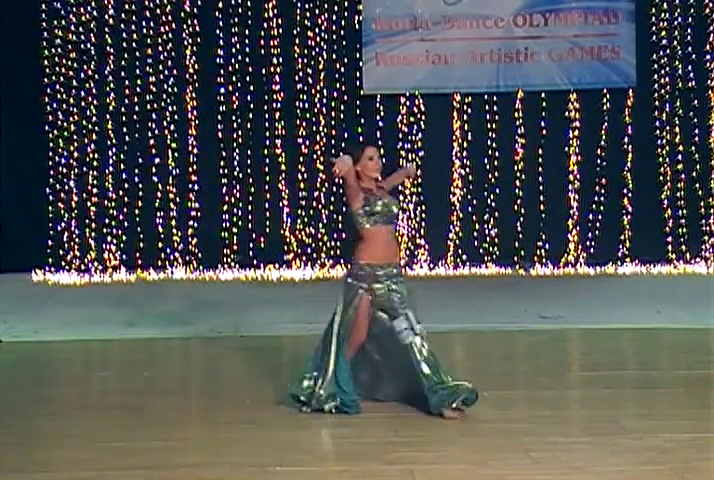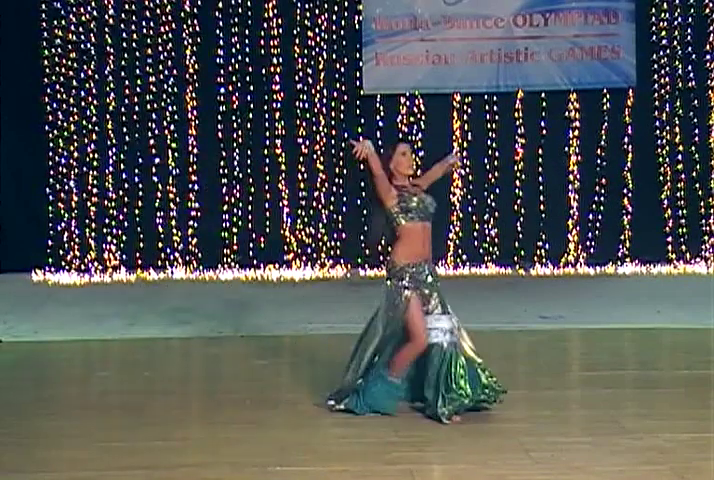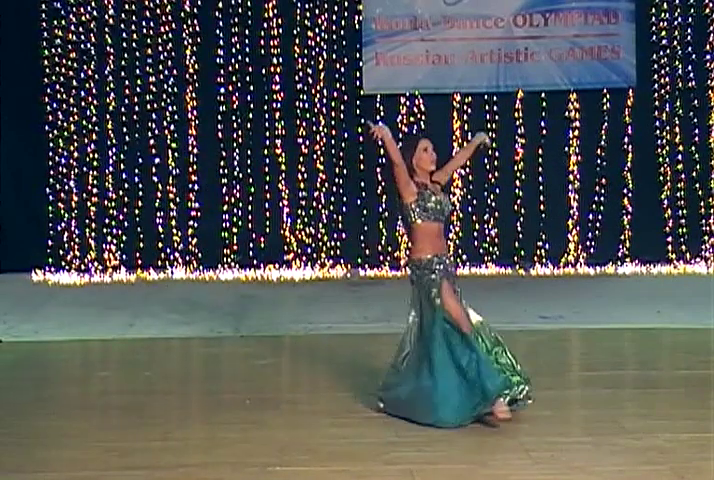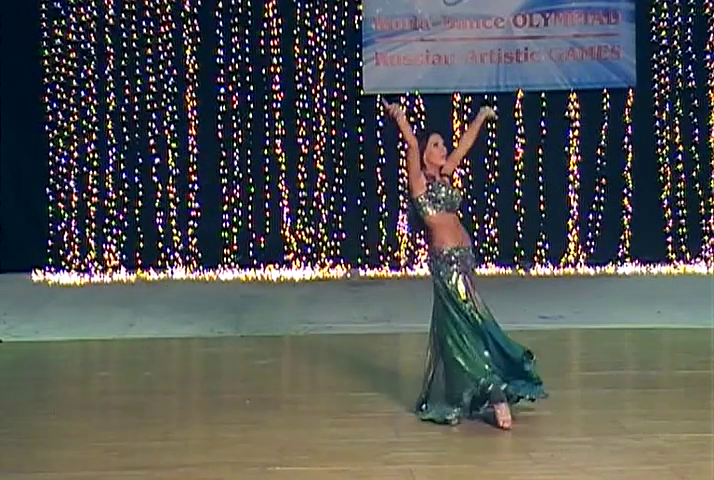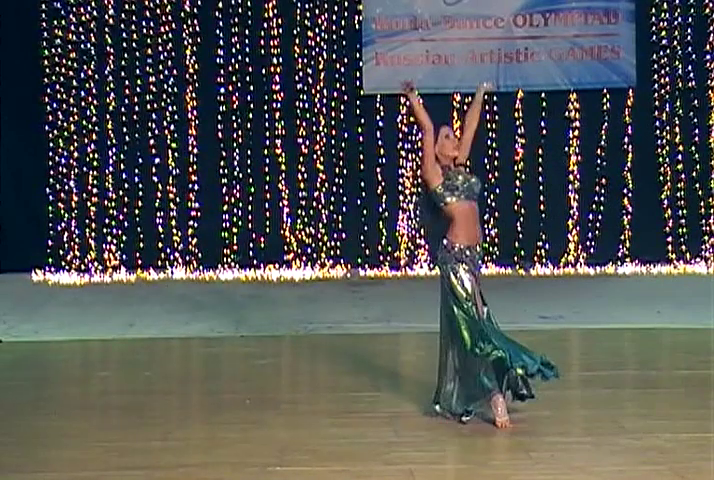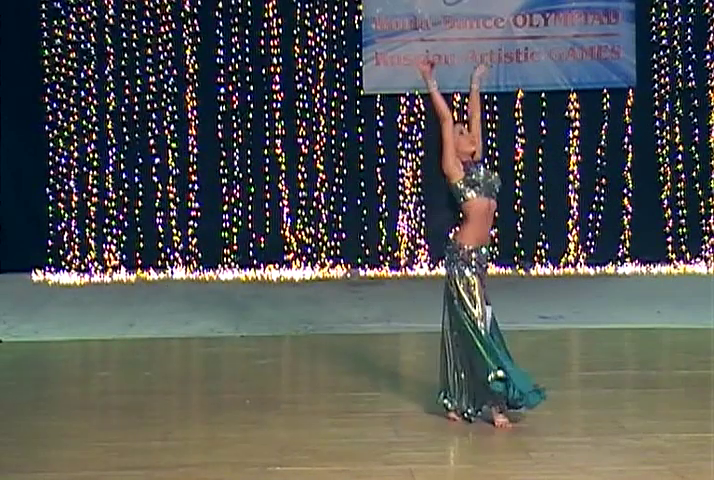
dt=0.2s
person 1, frame 1
left shoulder: (382, 188)
right shoulder: (357, 193)
left elbow: (397, 176)
right elbow: (350, 180)
left wrist: (408, 169)
right wrist: (345, 162)
left hip: (392, 271)
right hip: (364, 271)
left knee: (409, 333)
right knee: (358, 335)
left ankle: (440, 399)
right ankle: (334, 388)
person 1, frame 2
left shoulder: (416, 188)
right shoulder: (389, 191)
left elbow: (434, 173)
right elbow: (377, 169)
left wrist: (449, 160)
right wrist: (367, 149)
left hip: (425, 270)
right hip: (404, 271)
left knee: (443, 333)
right knee: (420, 338)
left ankle: (447, 400)
right ankle: (382, 386)
person 1, frame 3
left shoulder: (436, 183)
right shoulder: (409, 187)
left elbow: (457, 160)
right elbow: (397, 161)
left wrist: (476, 140)
right wrist: (387, 136)
left hip: (441, 264)
right hip: (426, 266)
left knee: (445, 333)
right knee: (466, 327)
right ankle: (490, 397)
person 1, frame 4
left shoulder: (444, 176)
right shoulder: (419, 181)
left elbow: (464, 145)
right elbow: (411, 144)
left wrist: (481, 116)
right wrist: (399, 116)
left hip: (463, 255)
right hip: (446, 257)
left knee: (457, 327)
right knee: (475, 324)
left ankle: (447, 400)
right ankle: (495, 395)
person 1, frame 5
left shoulder: (460, 168)
right shoulder: (435, 173)
left elbow: (470, 128)
right elbow: (428, 130)
left wrist: (479, 96)
right wrist: (414, 99)
left hip: (470, 255)
right hip: (457, 255)
left knee: (465, 326)
right knee: (475, 324)
left ankle: (459, 400)
right ankle: (492, 396)
person 1, frame 6
left shoulder: (477, 163)
right shoulder: (455, 167)
left elbow: (474, 120)
right elbow: (446, 121)
left wrist: (476, 85)
right wrist: (431, 84)
left hip: (475, 254)
right hip: (465, 253)
left knee: (471, 325)
right knee: (473, 324)
left ankle: (462, 401)
right ankle: (496, 398)
